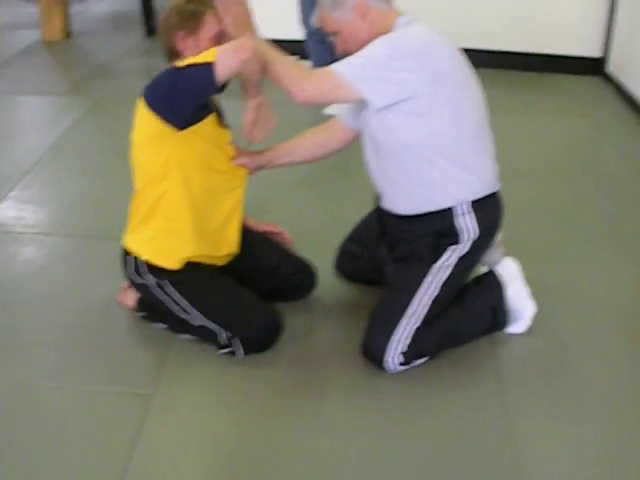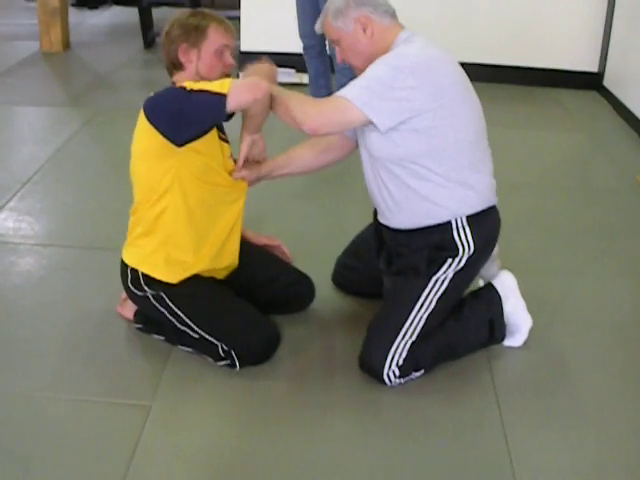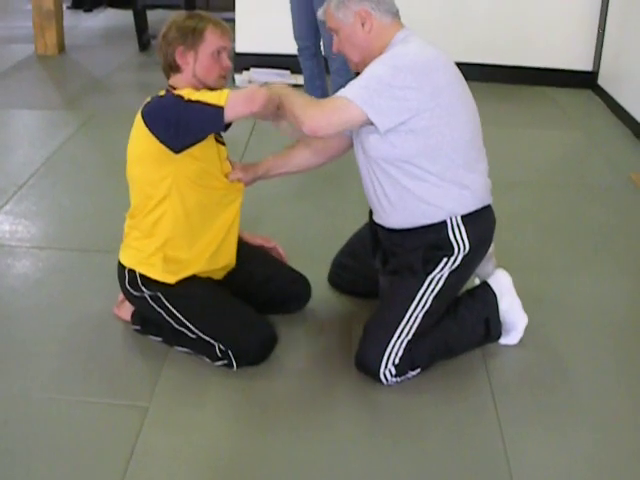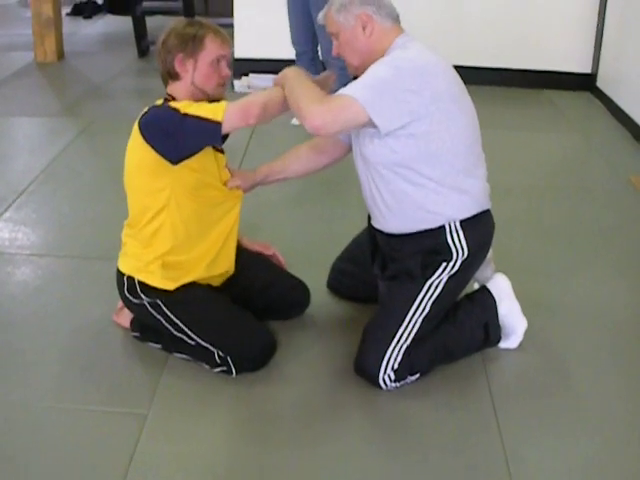
dt=0.4s
person 1, frame 1
left shoulder: (407, 50)
right shoulder: (389, 57)
left elbow: (306, 88)
right elbow: (336, 132)
left wrist: (254, 44)
right wrist: (262, 159)
left hip: (453, 220)
right hip: (406, 210)
left knee: (388, 352)
right knee: (351, 264)
left ankle: (496, 295)
right ankle: (451, 268)
person 1, frame 2
left shoulder: (408, 67)
right shoulder: (392, 69)
left elbow: (314, 119)
right elbow: (333, 142)
left wrist: (266, 90)
right wrist: (261, 170)
left hip: (451, 234)
right hip: (406, 222)
left knee: (384, 363)
right knee: (349, 276)
left ankle: (494, 306)
right ankle: (449, 281)
person 1, frame 3
left shoulder: (407, 66)
right shoulder: (390, 67)
left elbow: (317, 122)
right elbow: (329, 141)
left wrist: (279, 93)
right wrist: (258, 170)
left hip: (446, 233)
right hip: (401, 222)
left knee: (381, 362)
right knee: (345, 275)
left ankle: (490, 305)
right ankle: (450, 278)
person 1, frame 4
left shoulder: (406, 69)
right shoulder: (387, 73)
left elbow: (320, 119)
right elbow: (328, 145)
left wrist: (291, 77)
right wrist: (255, 177)
left hip: (445, 238)
right hip: (399, 227)
left knee: (380, 368)
right knee: (344, 281)
left ankle: (489, 311)
right ankle: (449, 284)
person 2, frame 1
left shoulder: (204, 103)
right shoulder: (166, 92)
right elbow: (242, 52)
left wrist: (245, 223)
right wrist: (255, 96)
left hip: (215, 241)
right hip: (164, 258)
left knee: (298, 279)
right knee: (258, 332)
right ankle: (147, 298)
person 2, frame 2
left shoulder: (204, 116)
right shoulder: (166, 107)
right elbow: (256, 91)
left wrist: (245, 237)
right wrist: (251, 132)
left hip: (213, 254)
right hip: (161, 270)
left knee: (298, 292)
right knee: (257, 343)
right ankle: (144, 309)
person 2, frame 3
left shoulder: (198, 116)
right shoulder: (164, 112)
right elbow: (254, 101)
left wrist: (241, 237)
left hip: (209, 255)
right hip: (158, 271)
left knee: (294, 291)
right knee: (254, 344)
left ankle: (205, 298)
right ankle: (141, 311)
person 2, frame 4
left shoulder: (202, 122)
right shoulder: (162, 122)
right elbow: (250, 112)
left wrist: (241, 244)
left hip: (209, 262)
right hip: (158, 278)
left knee: (293, 298)
right knee: (254, 349)
left ankle: (208, 305)
right ankle: (142, 318)
